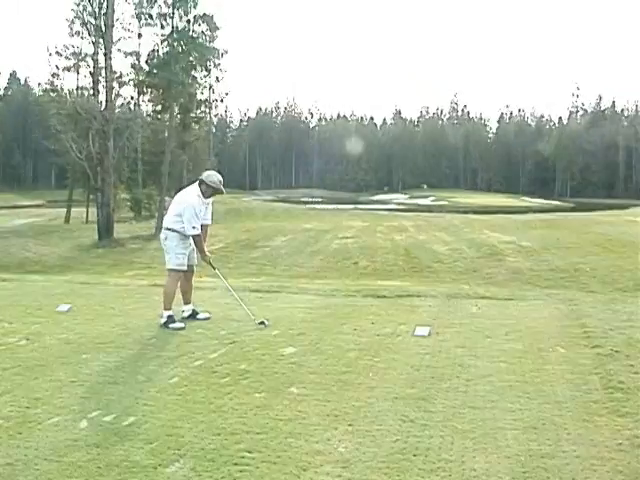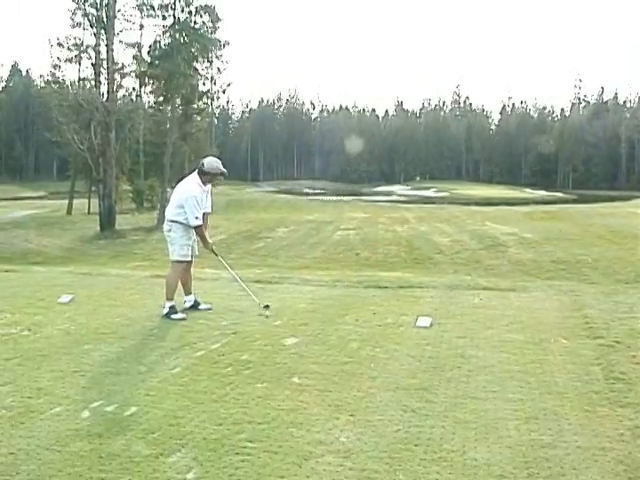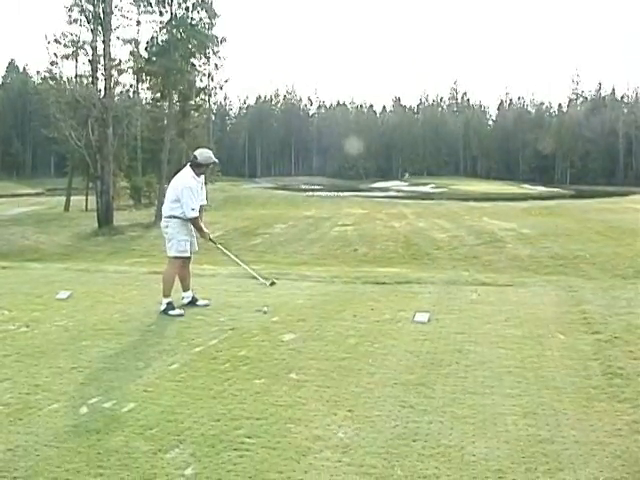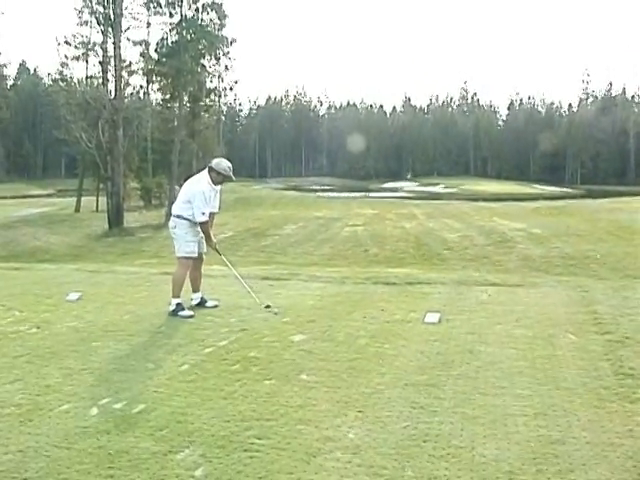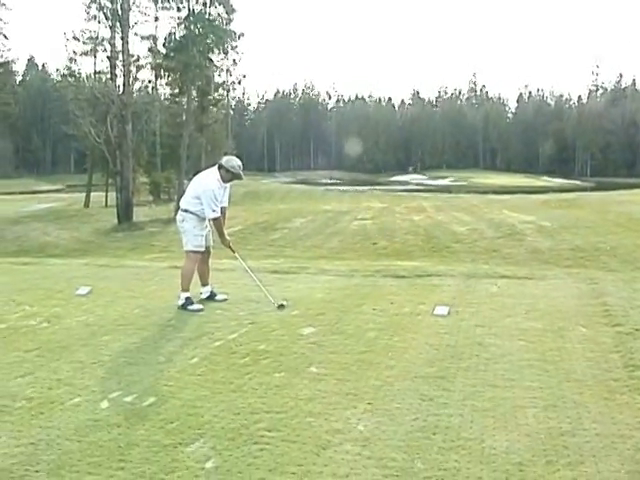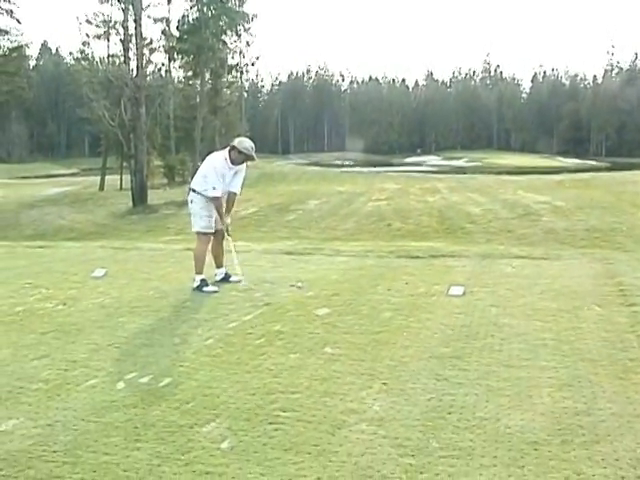
dt=0.5s
person 1, frame 1
left shoulder: (205, 196)
right shoulder: (191, 200)
left elbow: (205, 223)
right elbow: (194, 231)
left wrist: (204, 246)
right wrist: (203, 253)
left hip: (186, 236)
right hip: (174, 236)
left knee: (188, 272)
right knee: (175, 275)
left ankle: (188, 310)
right ankle: (167, 316)
person 1, frame 2
left shoulder: (205, 184)
right shoulder: (192, 190)
left elbow: (205, 211)
right elbow: (195, 222)
left wrist: (206, 234)
right wrist: (205, 241)
left hip: (187, 226)
right hip: (177, 227)
left knee: (187, 265)
right knee: (178, 265)
left ankle: (190, 301)
right ankle: (169, 307)
person 1, frame 3
left shoulder: (198, 176)
right shoulder: (187, 182)
left elbow: (200, 203)
right elbow: (192, 213)
left wrist: (201, 225)
right wrist: (202, 231)
left hip: (185, 222)
right hip: (175, 223)
left knee: (186, 260)
right knee: (175, 262)
left ankle: (188, 297)
right ankle: (166, 303)
person 1, frame 4
left shoulder: (214, 183)
right shoulder: (201, 187)
left elbow: (212, 211)
right elbow: (202, 218)
left wrist: (209, 235)
right wrist: (209, 239)
left hip: (193, 224)
right hip: (182, 224)
left knee: (198, 260)
right knee: (185, 263)
left ankle: (197, 298)
right ankle: (175, 304)
person 1, frame 5
left shoulder: (223, 179)
right shoulder: (210, 184)
left elbow: (223, 207)
right elbow: (215, 215)
left wrist: (223, 231)
right wrist: (223, 237)
left hip: (201, 218)
right hip: (190, 218)
left knee: (205, 254)
right knee: (193, 257)
left ankle: (206, 292)
right ankle: (184, 298)
person 1, frame 6
left shoulder: (241, 166)
right shoulder: (216, 162)
left elbow: (233, 192)
right elbow: (214, 194)
left wrist: (227, 215)
right wrist: (222, 218)
left hip: (216, 202)
right hip: (200, 199)
left knee: (219, 236)
right knee: (204, 239)
left ankle: (221, 273)
right ankle: (199, 280)
